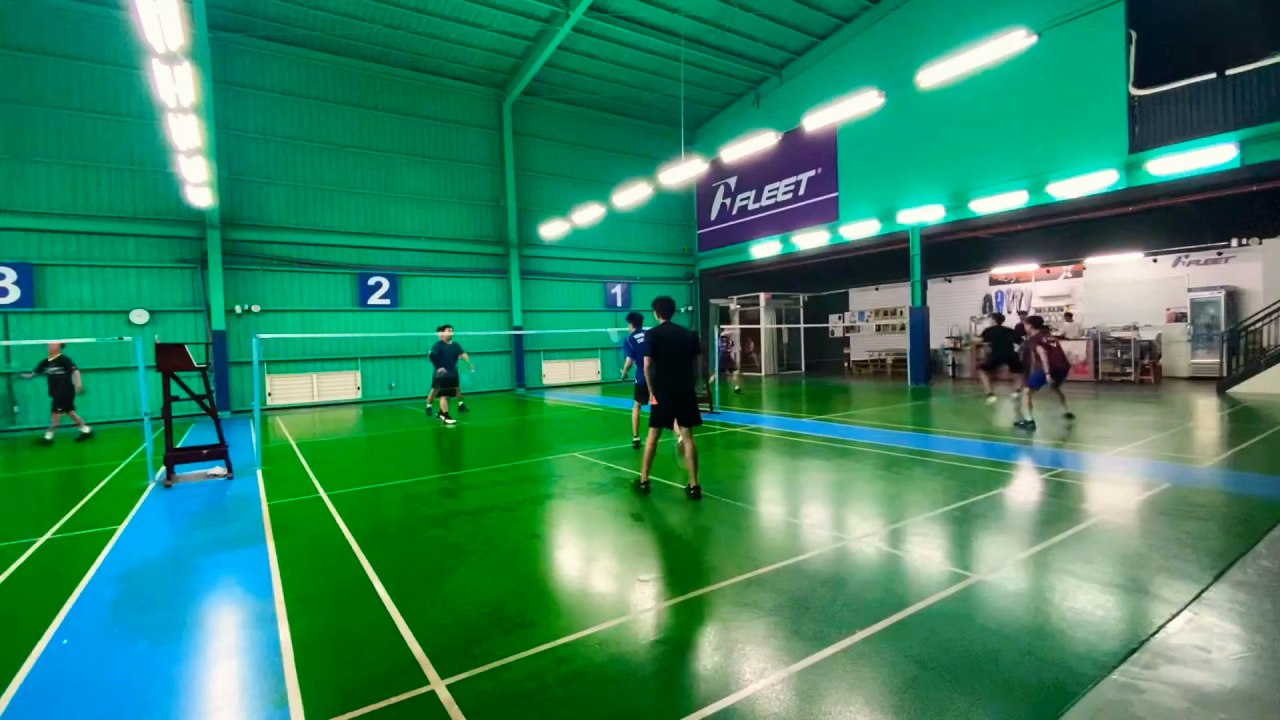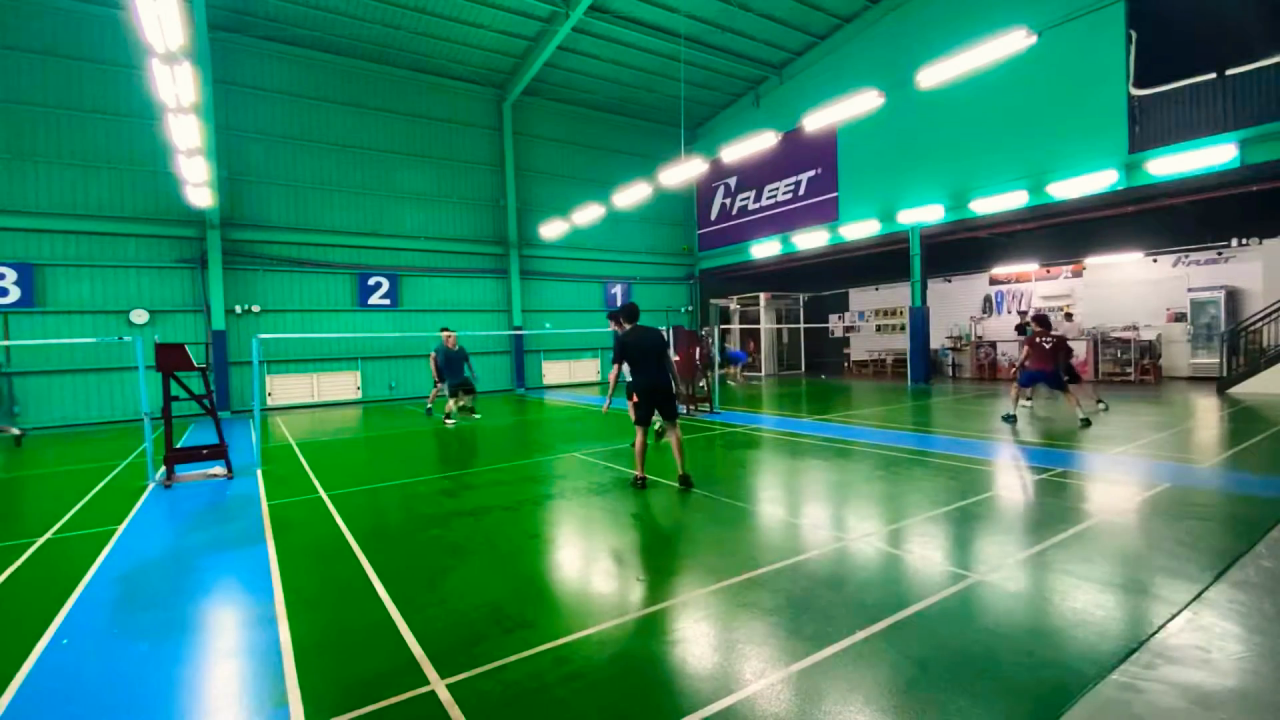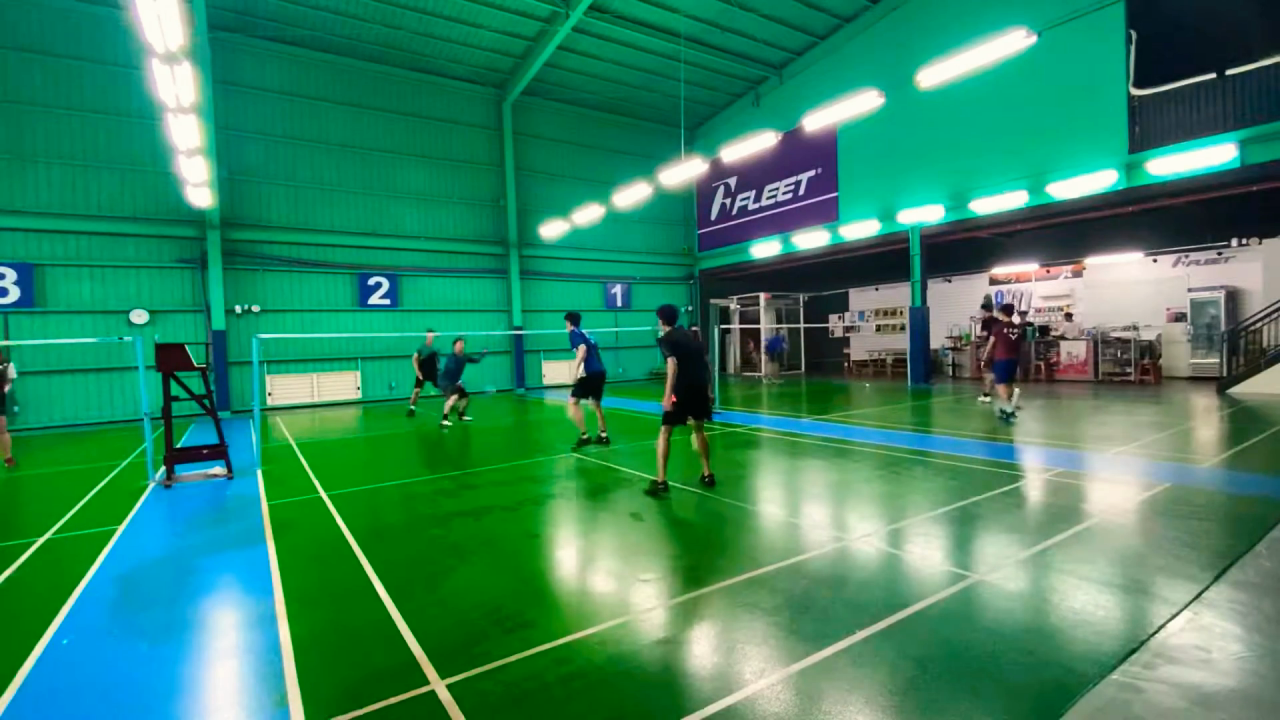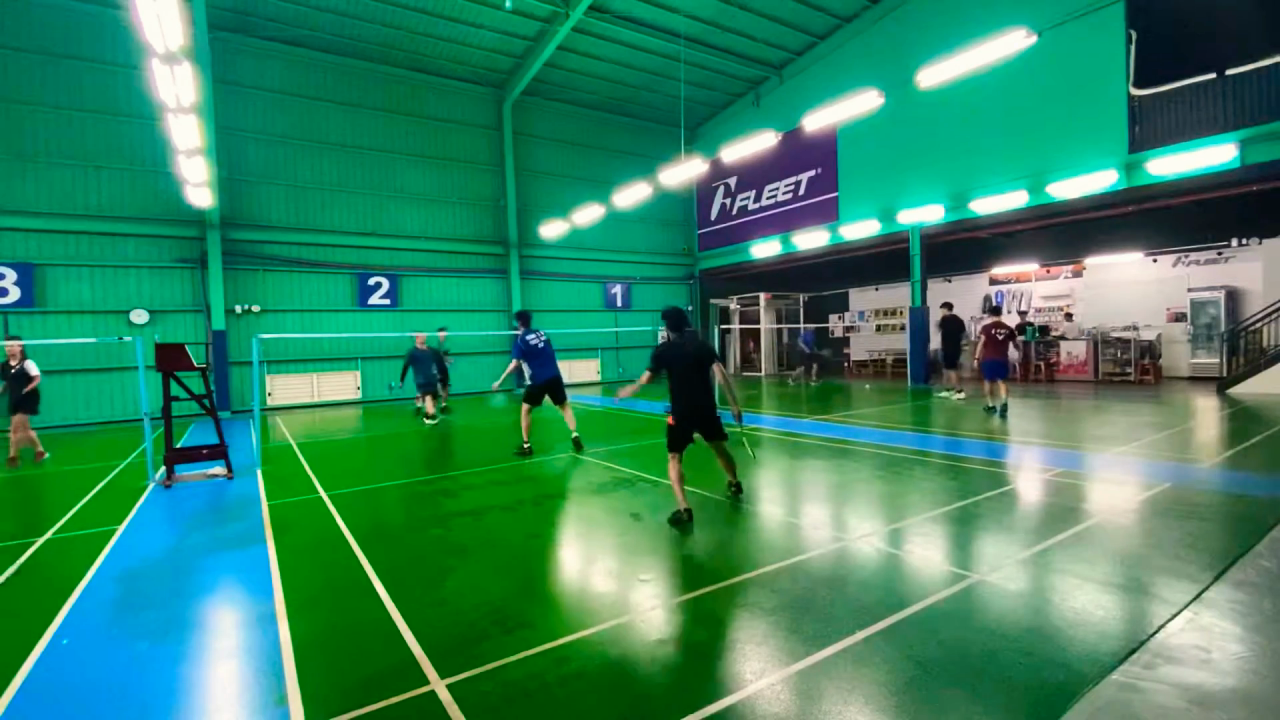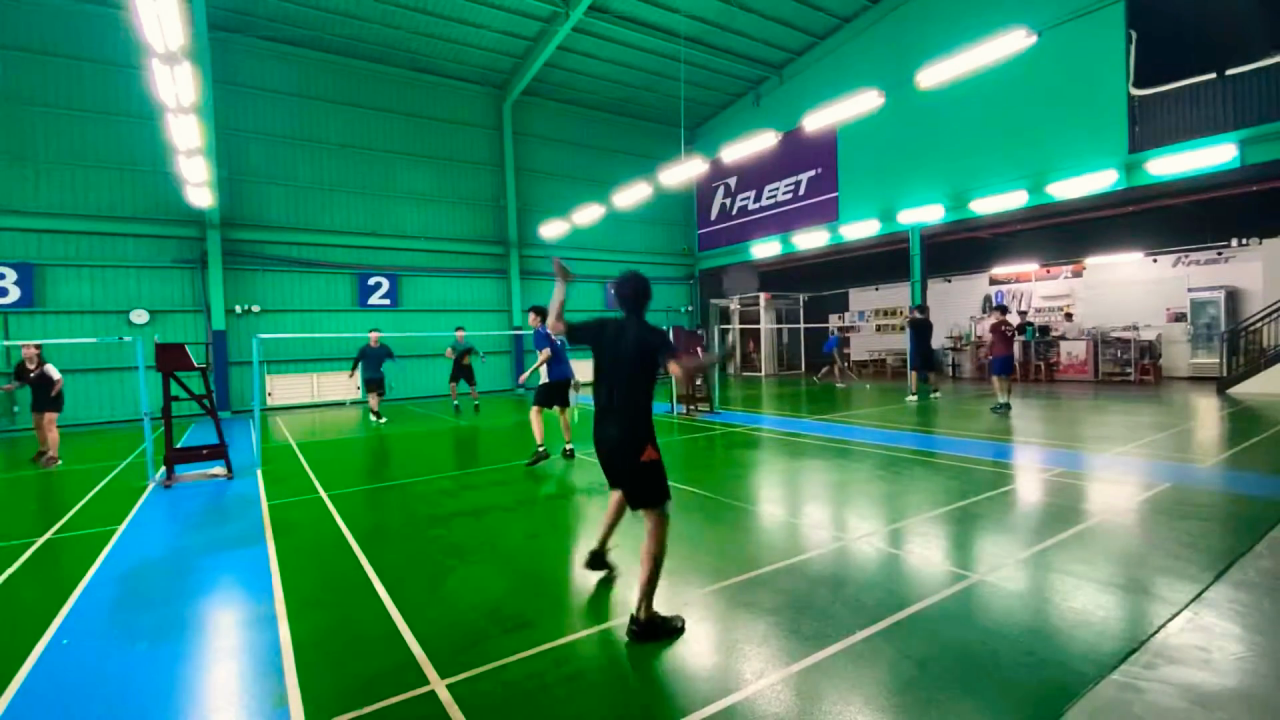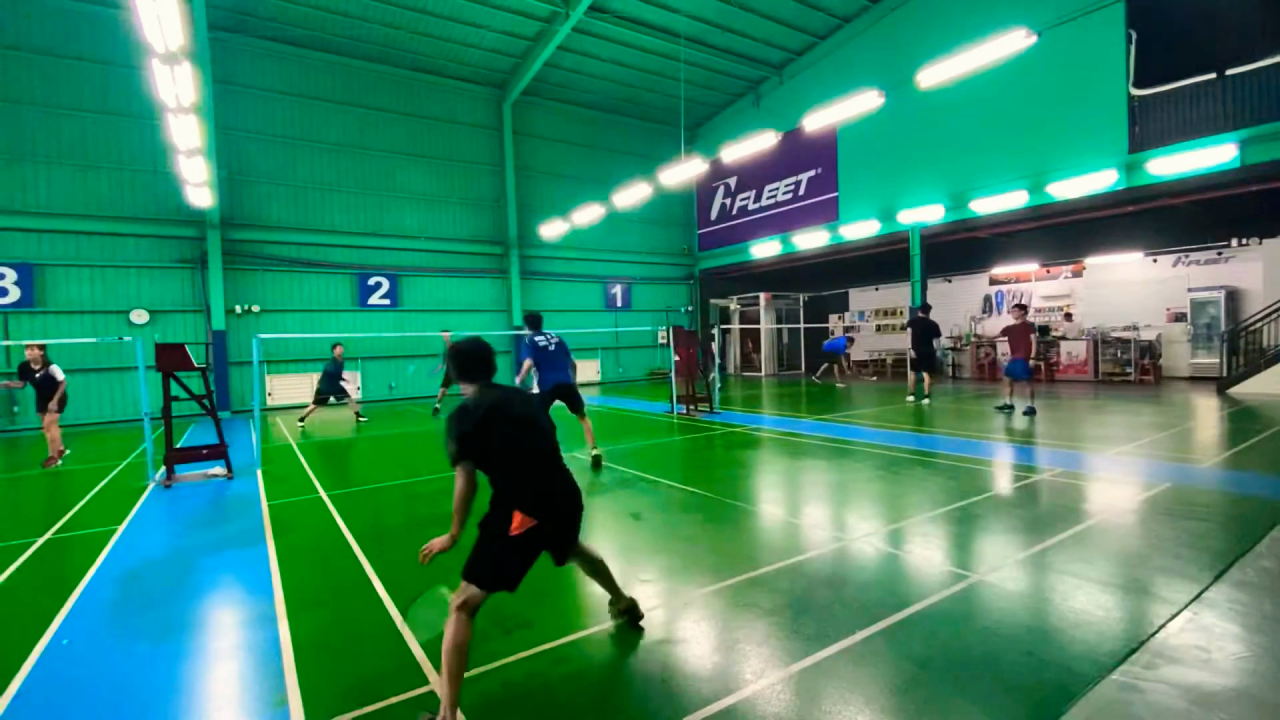
dt=0.7s
person 1, frame 1
left shoulder: (652, 334)
right shoulder: (689, 334)
left elbow: (647, 365)
right elbow: (697, 365)
left wrist: (651, 389)
left hip: (663, 391)
right hip: (686, 391)
left knee: (653, 434)
right knee: (687, 436)
left ankle: (644, 480)
right ankle: (693, 485)
person 1, frame 2
left shoulder: (622, 340)
right shoulder: (656, 333)
right elbow: (669, 361)
left wrist: (609, 398)
left hip: (642, 389)
right hip: (664, 386)
left knee: (641, 432)
right knee: (673, 428)
left ankle: (640, 476)
right ankle: (682, 473)
person 1, frame 3
left shoulder: (666, 339)
right shoulder: (690, 337)
left elbow: (673, 365)
right elbow: (705, 365)
left wrist: (667, 394)
right wrist: (709, 391)
left hip: (682, 391)
right hip: (700, 389)
left knee: (665, 433)
right knee: (698, 429)
left ankle: (660, 480)
right ankle: (707, 474)
person 1, frame 4
left shoulder: (663, 349)
right shoulder: (702, 344)
left elbow: (647, 379)
right elbow: (720, 373)
left wrist: (629, 391)
right wrist: (734, 404)
left hip: (681, 410)
right hip: (706, 407)
left knee: (674, 459)
right knee: (718, 446)
left ankle: (683, 508)
right ankle: (734, 483)
person 1, frame 5
left shoulder: (606, 328)
right shoulder: (653, 336)
left elbow: (555, 326)
right elbow: (682, 372)
left wrist: (560, 286)
right wrist: (705, 360)
left hip: (616, 435)
right hip: (636, 439)
left knee: (624, 489)
right knee: (656, 522)
left ankle: (599, 549)
person 1, frame 6
left shoulder: (463, 416)
right shoulder: (528, 400)
left elbow: (466, 483)
left wrist: (452, 535)
left hip: (521, 513)
right hip: (565, 499)
left knee: (463, 606)
right knee: (575, 550)
right ankle: (623, 602)
